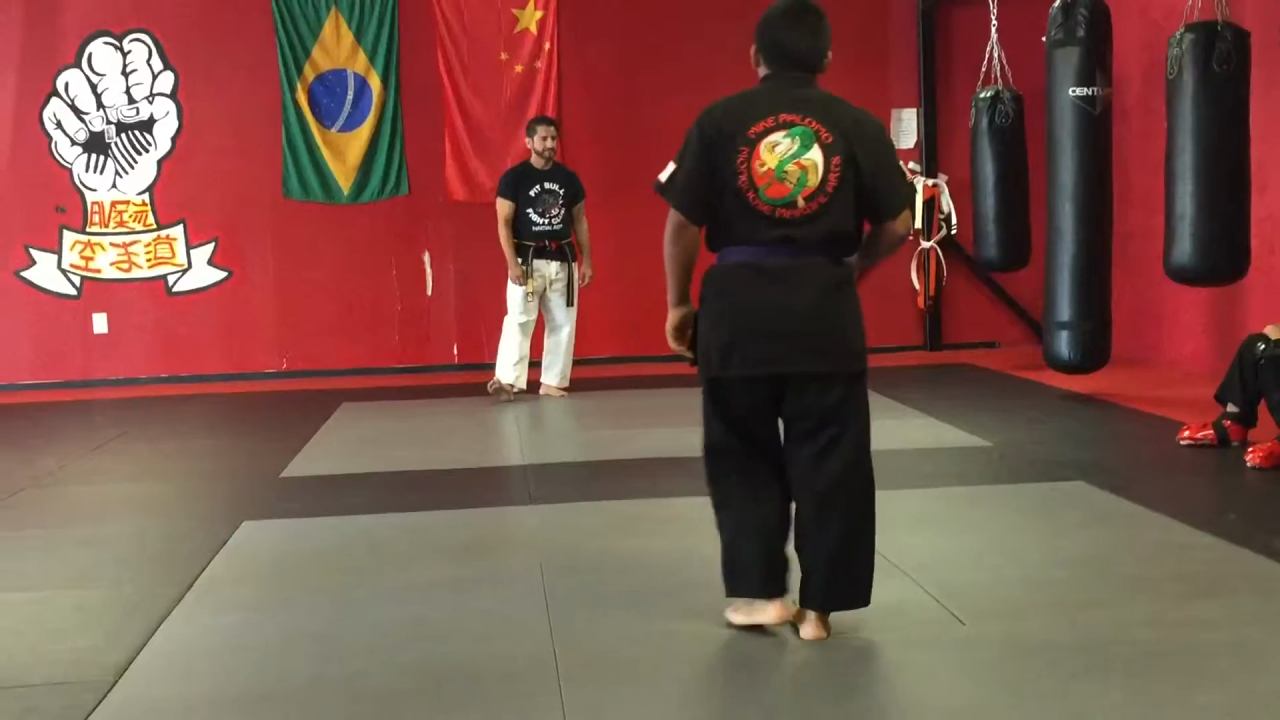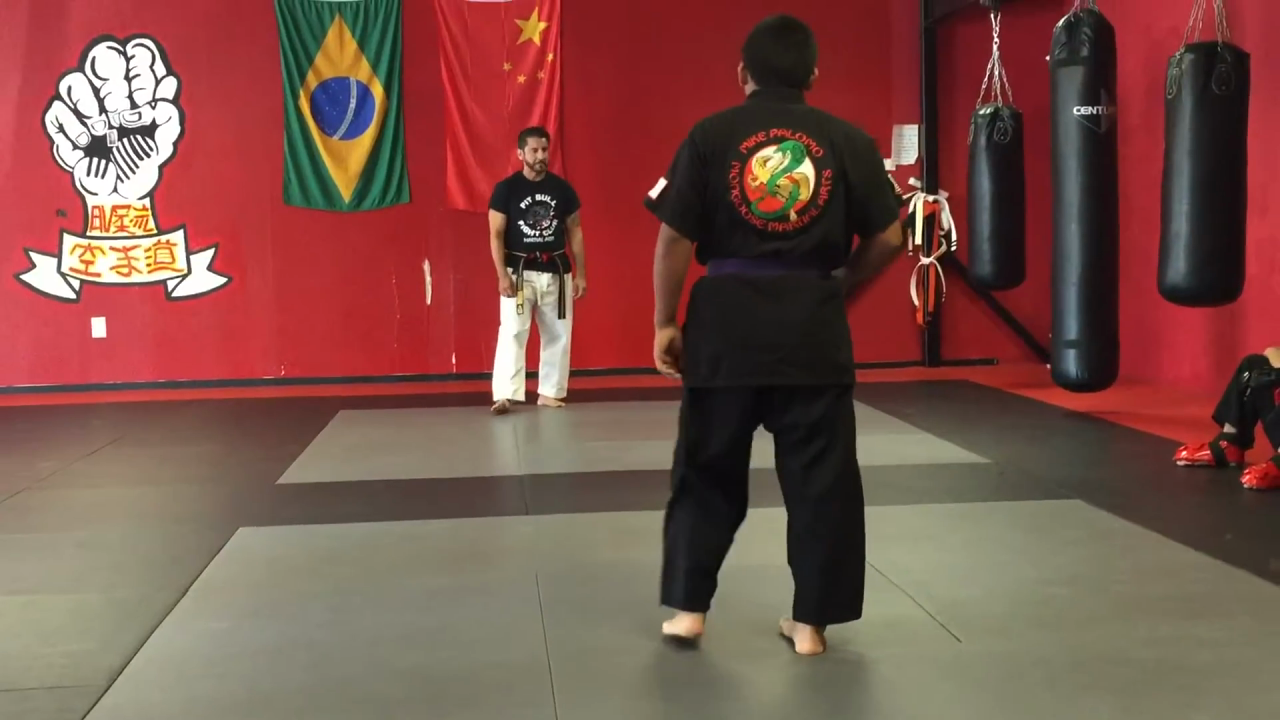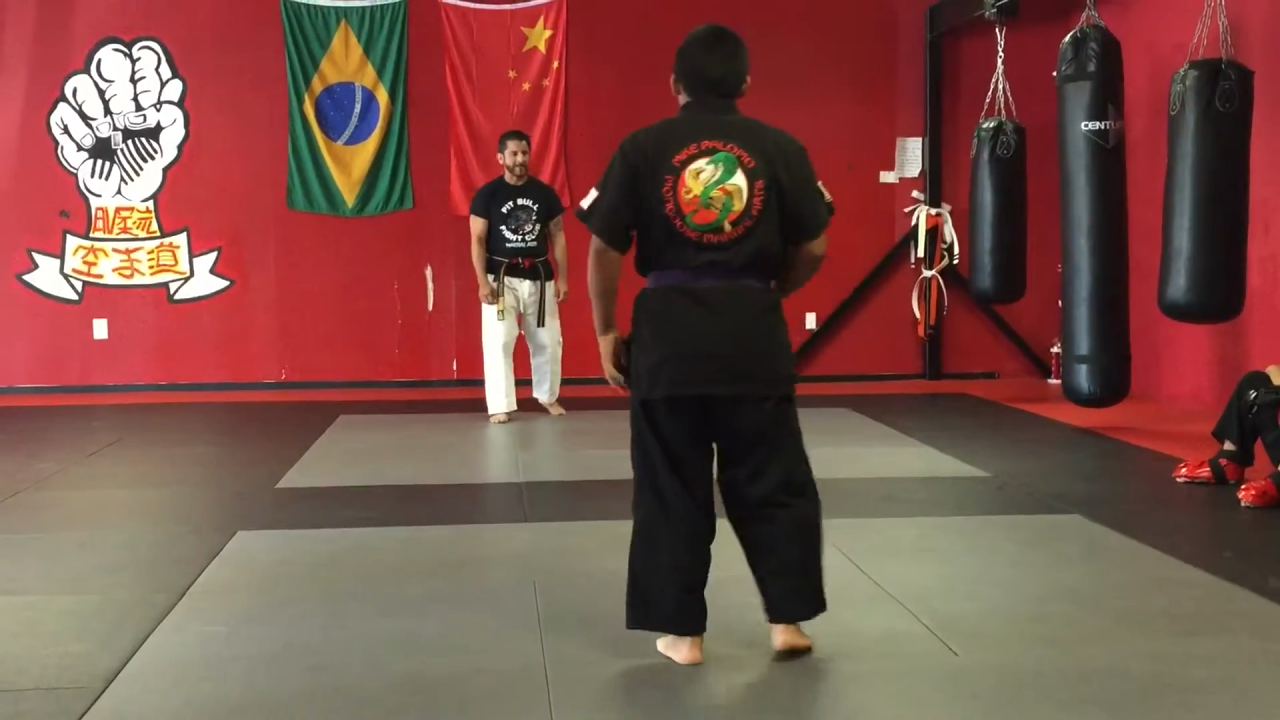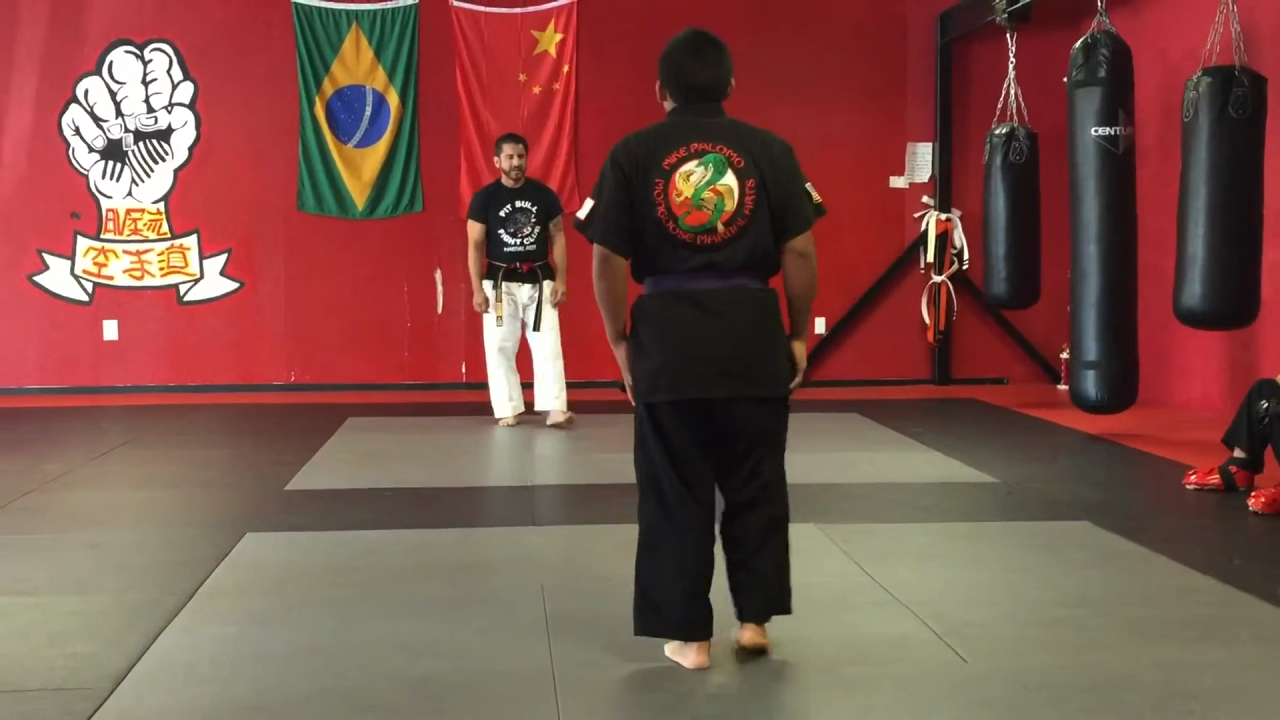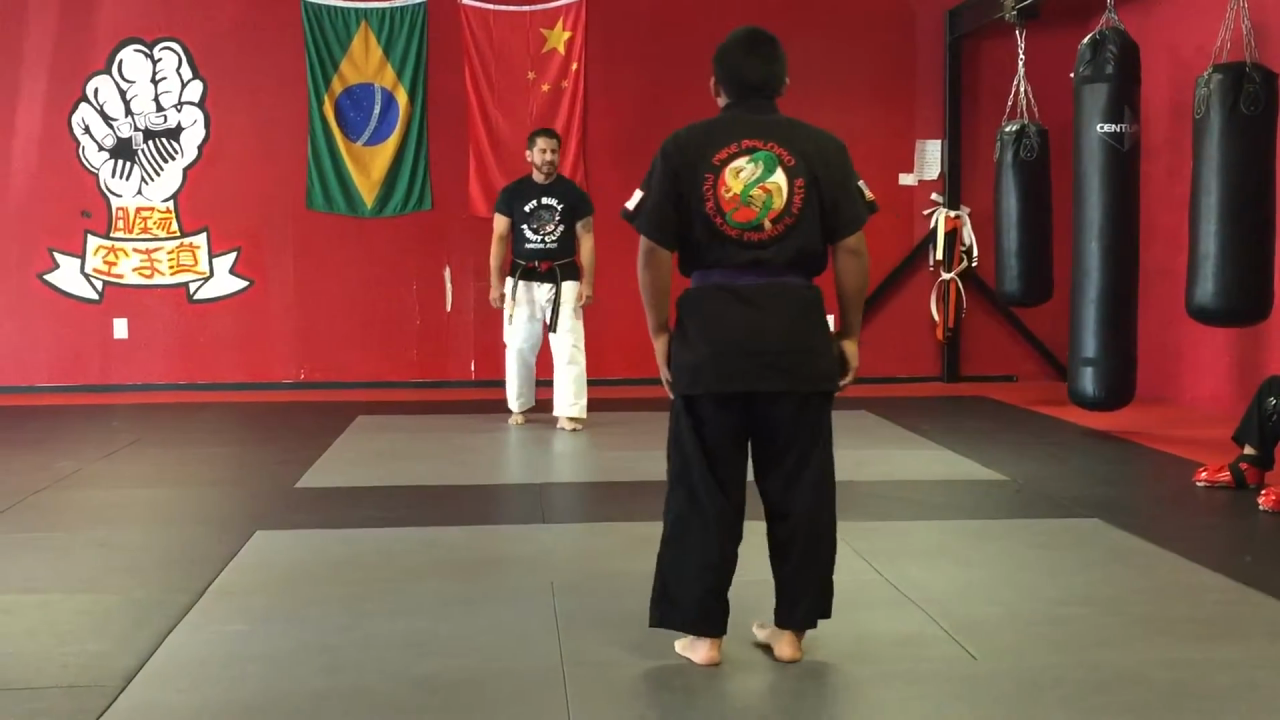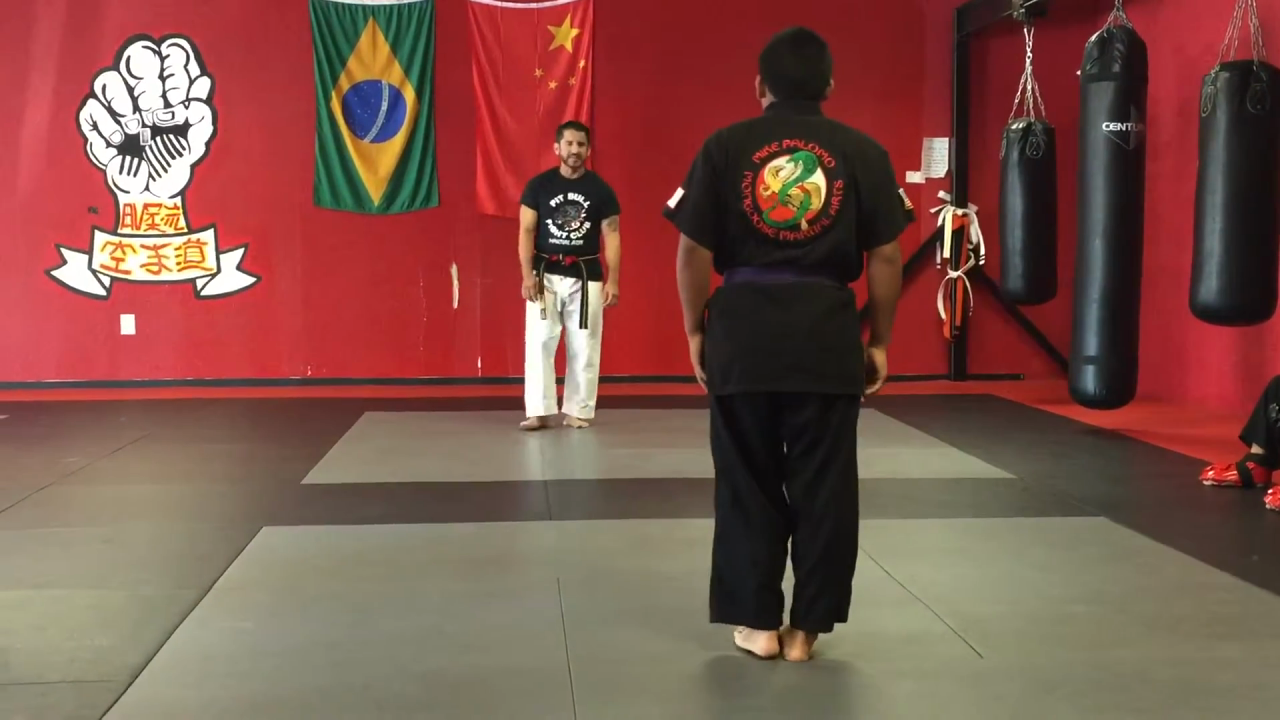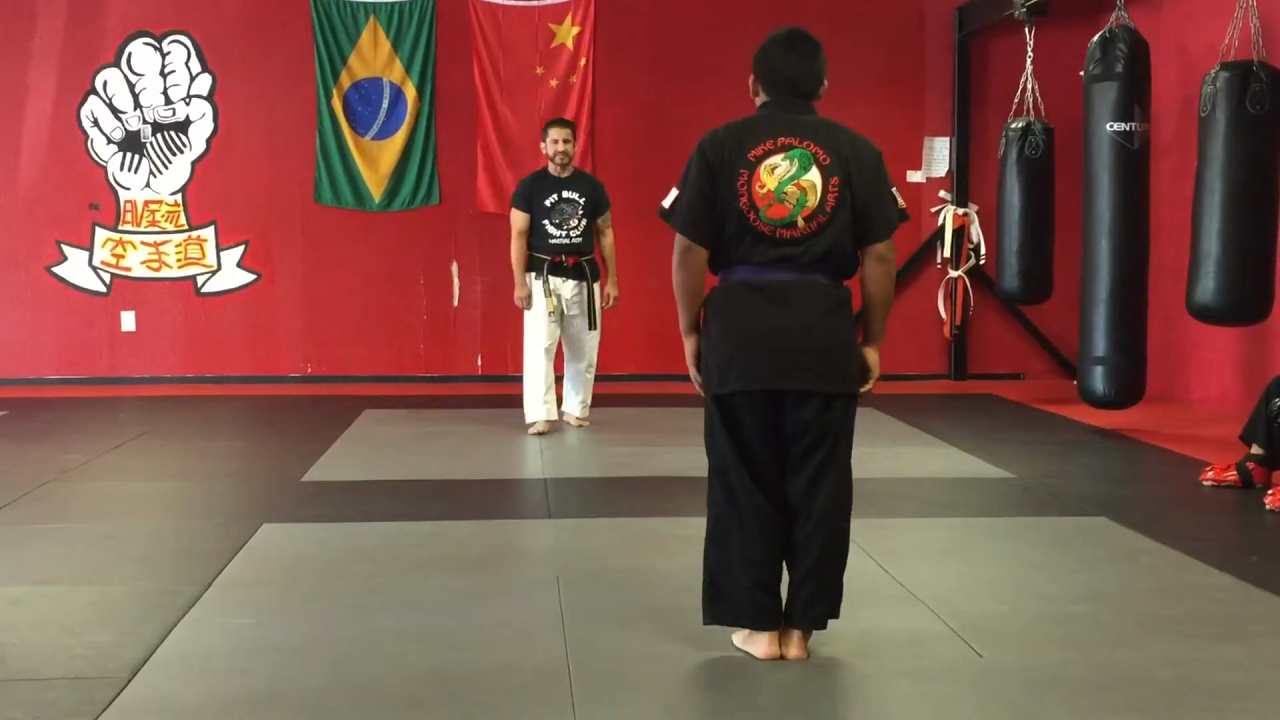
dt=0.5s
person 1, frame 1
left shoulder: (719, 120)
right shoulder: (858, 125)
left elbow: (682, 223)
right elbow: (895, 227)
left wrist: (678, 301)
left hip: (739, 304)
right hip: (825, 307)
left knee: (741, 460)
right knee: (831, 462)
left ankle: (764, 593)
right ankle: (817, 606)
person 1, frame 2
left shoulder: (710, 134)
right shoulder: (848, 140)
left elbow: (673, 238)
right elbow: (886, 238)
left wrist: (665, 322)
left hip: (726, 317)
right hip: (812, 321)
left knee: (706, 472)
right knee: (822, 476)
left ankle: (687, 606)
right ankle: (811, 620)
person 1, frame 3
left shoulder: (643, 147)
right shoulder: (781, 148)
left elbow: (604, 250)
right elbow: (812, 251)
left wrist: (608, 330)
left hip: (668, 330)
right hip: (754, 331)
left knee: (671, 488)
right knee: (774, 482)
left ankle: (682, 630)
right ankle: (788, 619)
person 1, frame 4
left shoulder: (633, 153)
right shoulder: (769, 149)
left elbow: (608, 260)
right elbow: (800, 252)
left wrist: (621, 341)
right wrist: (799, 335)
left hip: (668, 336)
right hip: (752, 332)
left knee: (675, 491)
right knee: (756, 485)
left ankle: (689, 634)
right ankle: (753, 617)
person 1, frame 5
left shoulder: (684, 147)
right shoulder: (821, 147)
left elbow: (654, 252)
right elbow: (851, 250)
left wrist: (660, 332)
right wrist: (849, 332)
left hip: (710, 331)
right hip: (797, 331)
left knee: (704, 487)
right knee: (800, 488)
left ankle: (701, 630)
right ankle: (791, 627)
person 1, frame 6
left shoulder: (725, 146)
right shoulder: (862, 152)
left elbow: (693, 251)
right elbow: (886, 257)
left wrist: (695, 331)
right wrist: (880, 342)
left hip: (743, 330)
right hip: (827, 334)
left knee: (747, 484)
right knee: (824, 487)
left ankle: (758, 622)
right ankle: (805, 627)
person 1, frame 7
left shoulder: (719, 146)
right shoulder: (856, 150)
left elbow: (688, 250)
right elbow: (880, 255)
left wrist: (689, 333)
right wrist: (873, 340)
left hip: (739, 330)
right hip: (824, 332)
left knee: (743, 484)
right knee: (821, 486)
left ankle: (758, 624)
right ankle: (801, 627)
person 2, frame 1
left shoulder: (569, 178)
right shoulder: (513, 178)
left elbow: (580, 220)
right elbow: (504, 223)
left wrist: (586, 260)
right wrist: (513, 263)
left hip: (563, 259)
right hip: (528, 259)
left knee: (563, 323)
right knee: (519, 320)
left ankle: (552, 382)
right ankle: (507, 381)
person 2, frame 2
left shoulder: (563, 189)
right shoulder: (506, 189)
left elbow: (574, 232)
right elbow: (496, 234)
left wrist: (580, 273)
right wrist: (502, 275)
left hip: (556, 271)
right hip: (519, 271)
left knee: (558, 335)
right knee: (512, 332)
left ankle: (550, 392)
right ankle: (505, 395)
person 2, frame 3
left shoulder: (545, 193)
right shoulder: (487, 194)
left elbow: (558, 237)
right elbow: (478, 240)
left wrist: (562, 277)
right wrist: (483, 281)
left hip: (539, 276)
right hip: (501, 277)
left knee: (548, 341)
right knee: (498, 343)
left ankle: (547, 396)
right ankle: (501, 407)
person 2, frame 4
left shoulder: (544, 194)
right shoulder: (484, 198)
left elbow: (558, 237)
right elbow: (475, 245)
left wrist: (560, 279)
right wrist: (477, 289)
left hip: (539, 280)
right hip: (500, 282)
left knee: (548, 346)
right knee: (500, 348)
left ankle: (554, 408)
right ankle: (508, 410)
person 2, frame 5
left shoulder: (574, 193)
right shoulder: (512, 192)
left elbow: (586, 238)
right elbow: (500, 238)
left wrist: (587, 281)
right wrist: (495, 283)
left hip: (564, 278)
right hip: (522, 279)
left knee: (568, 346)
right knee: (519, 346)
left ankle: (568, 413)
right ankle: (519, 406)
person 2, frame 6
left shoulder: (601, 190)
right shoulder: (539, 185)
left elbow: (611, 236)
right elbow: (526, 230)
left wrist: (613, 280)
right wrist: (527, 274)
left hip: (585, 276)
right hip: (545, 273)
left knee: (584, 347)
right knee: (540, 341)
left ankle: (578, 411)
right ankle: (539, 410)
person 2, frame 7
left shoulder: (592, 186)
right shoulder: (529, 186)
left elbow: (605, 234)
right elbow: (518, 235)
left wrist: (611, 280)
right wrist: (520, 282)
left hip: (584, 276)
right hip: (542, 275)
left knee: (583, 350)
right knee: (539, 346)
left ankle: (575, 409)
right ankle: (540, 416)
